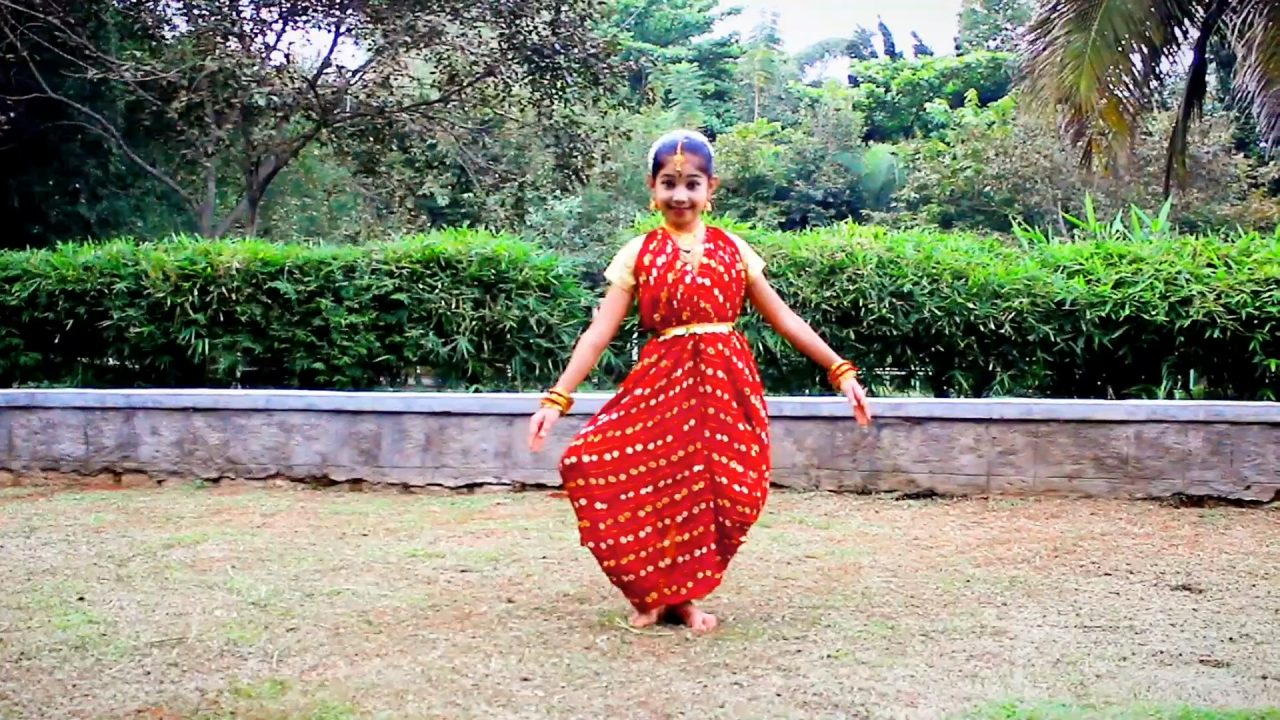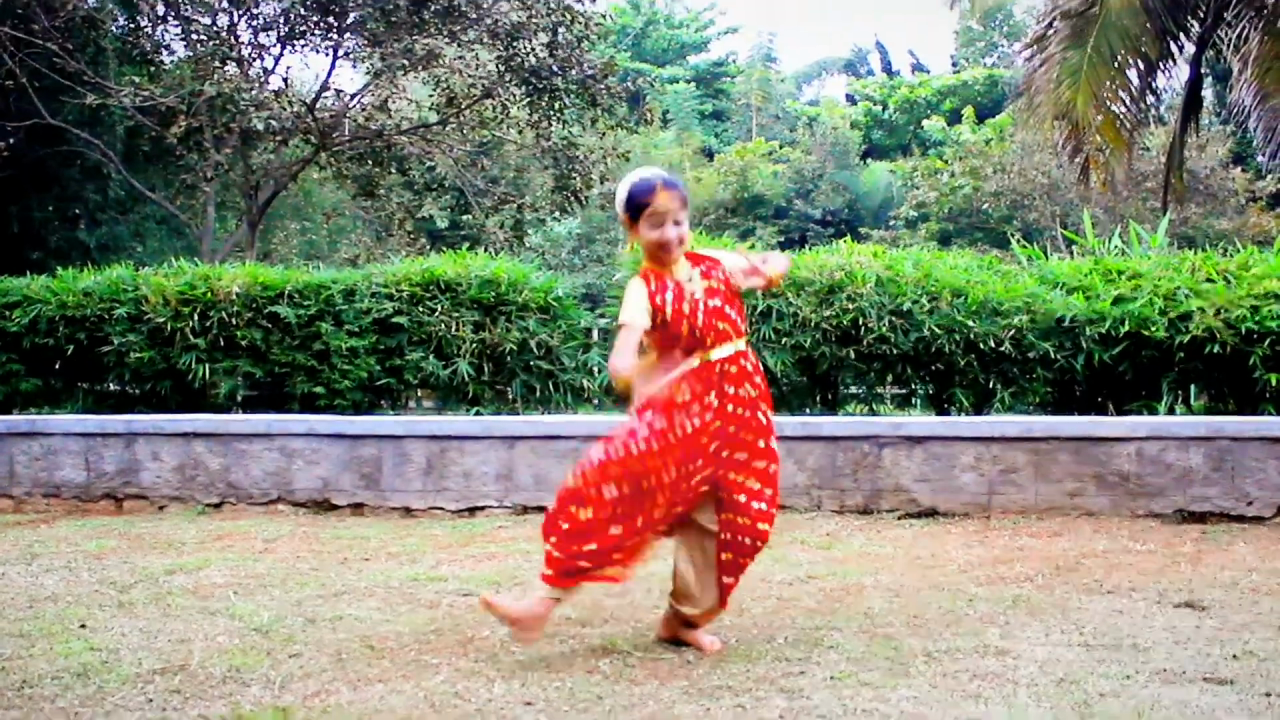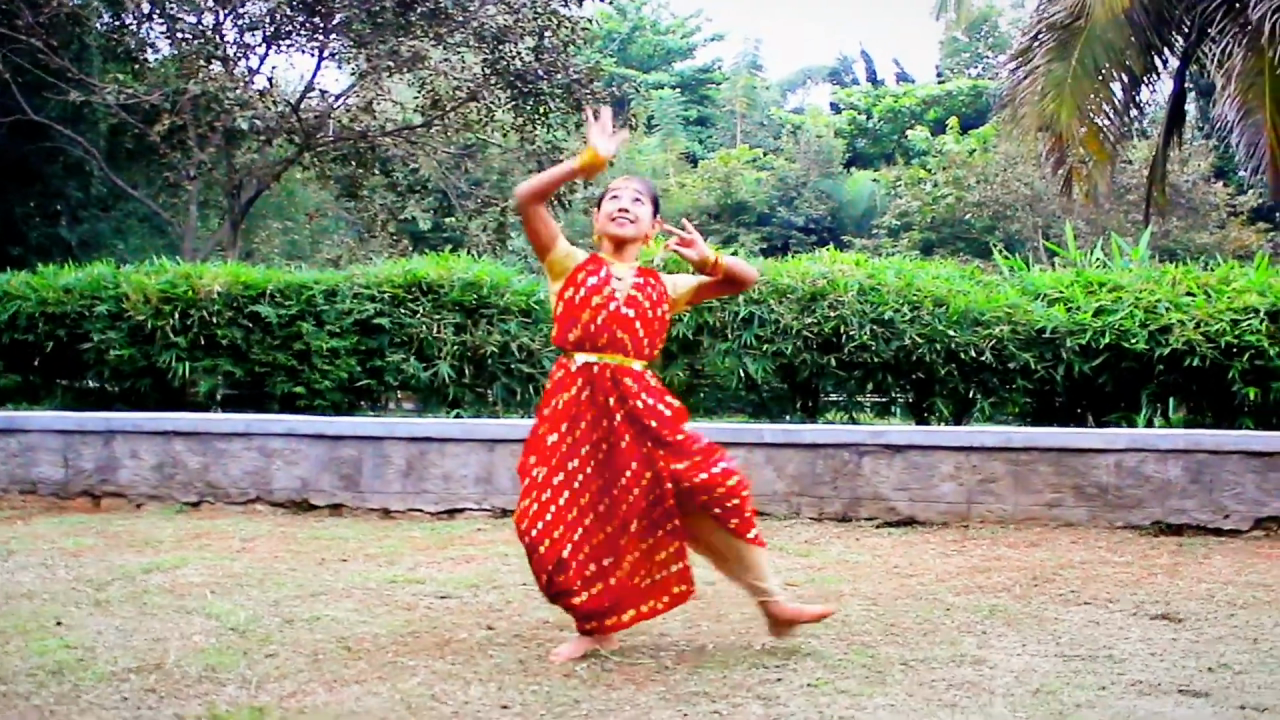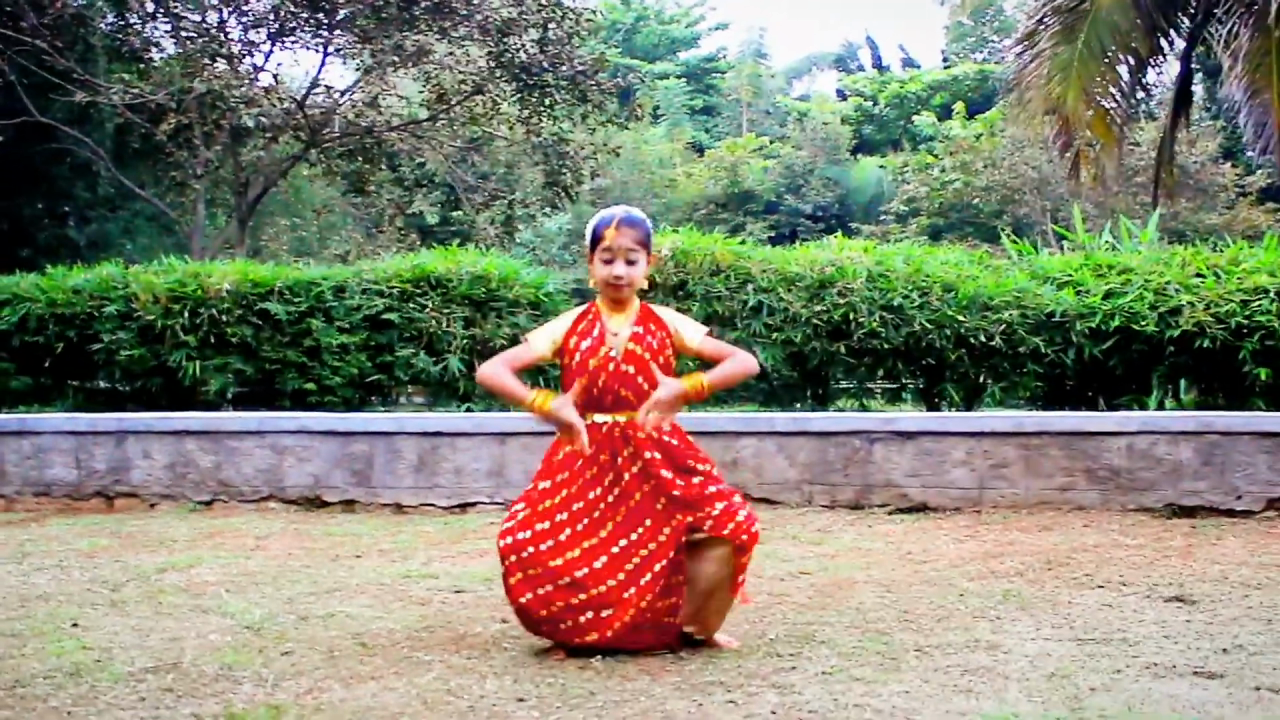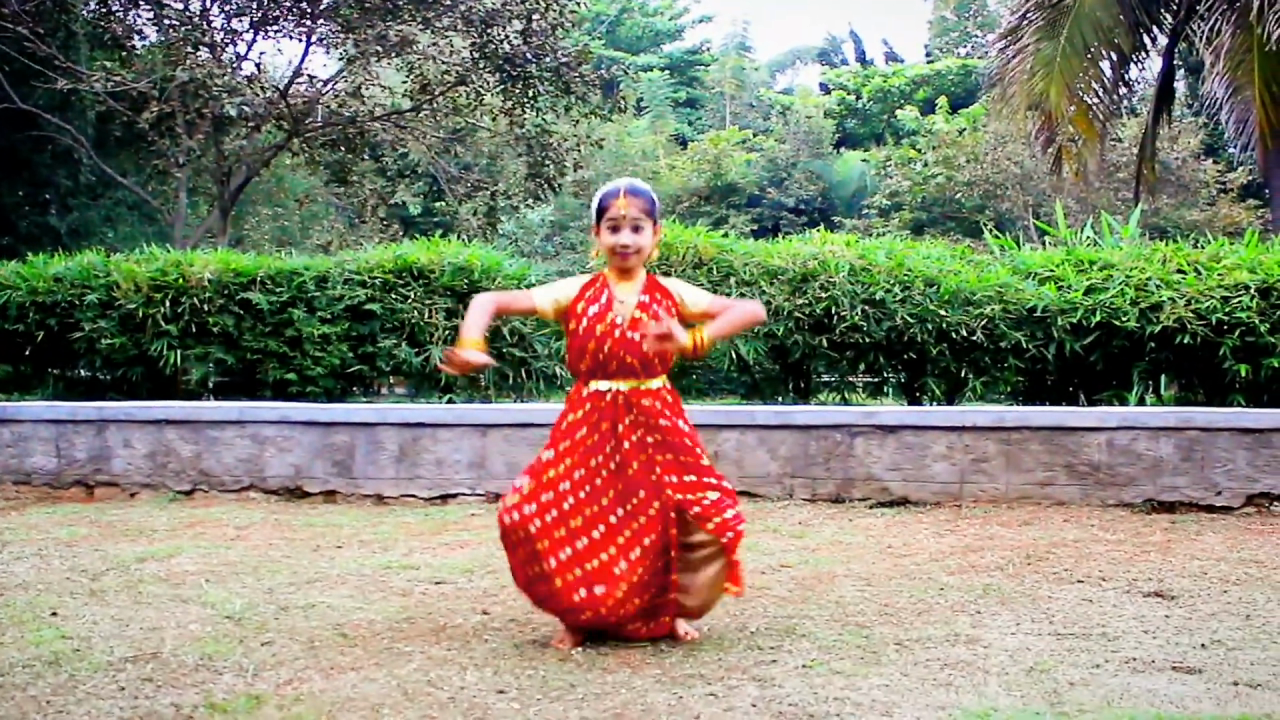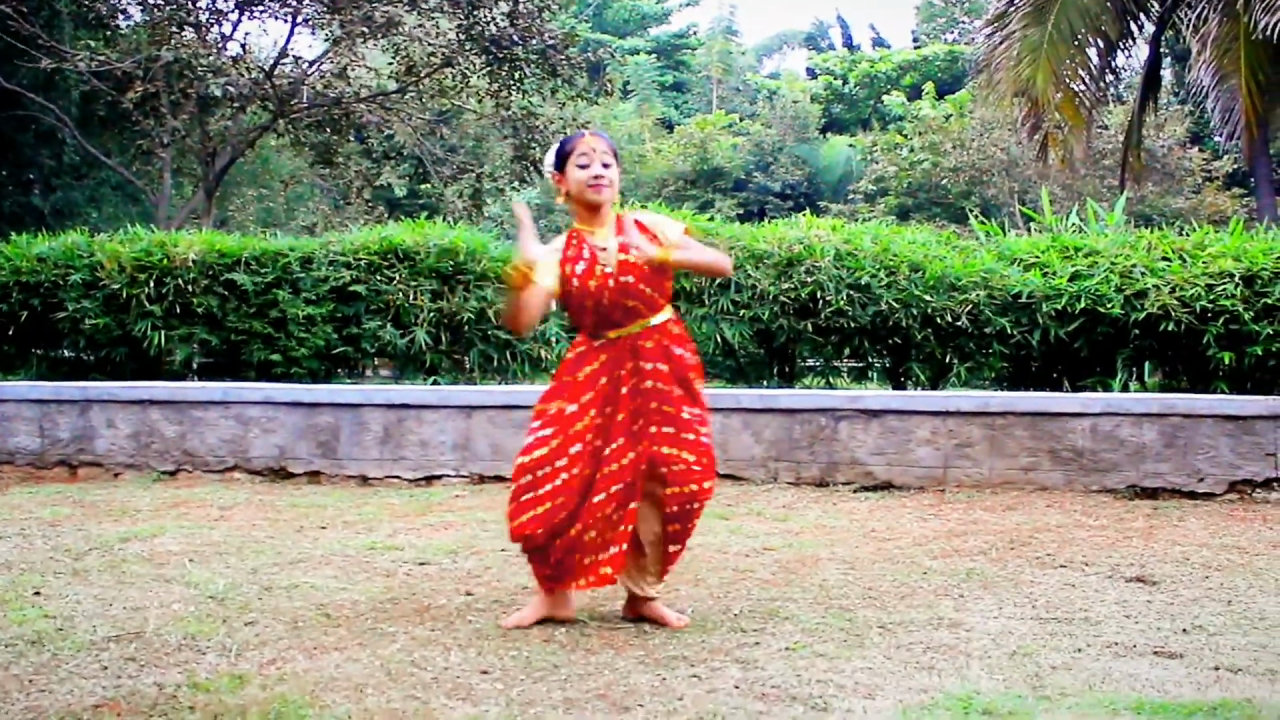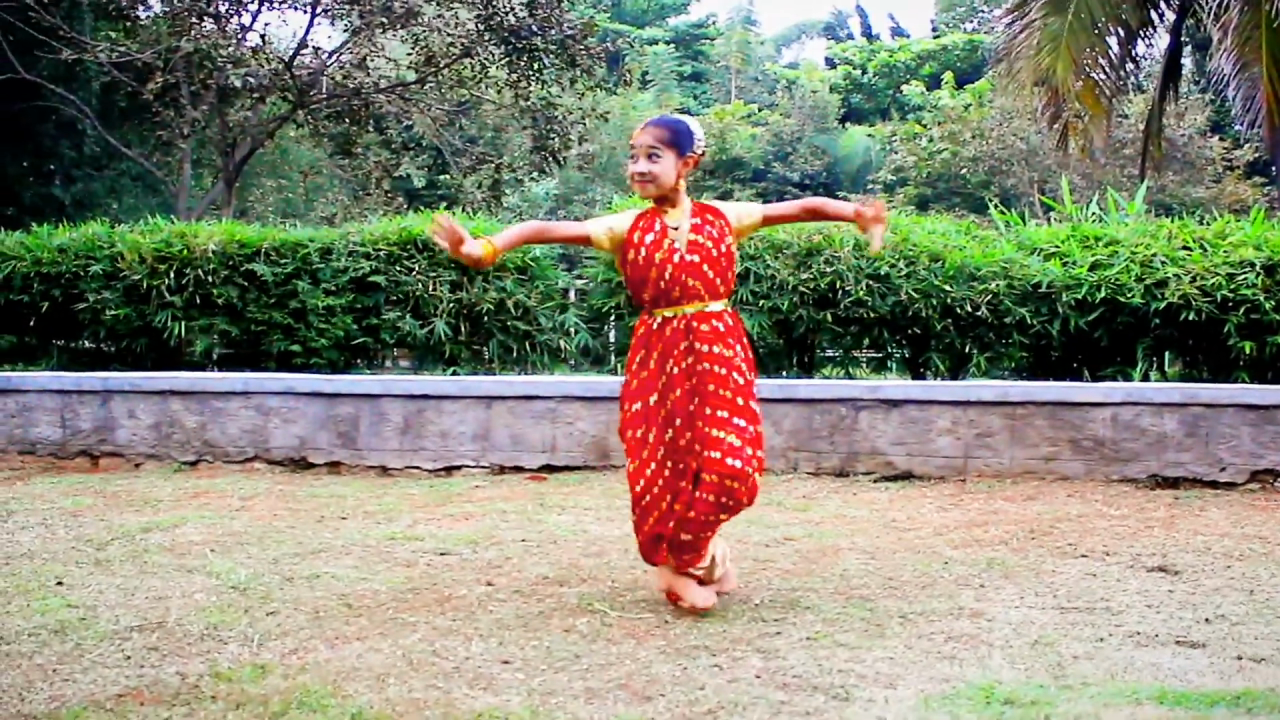
dt=0.7s
person 1, frame 1
left shoulder: (733, 249)
right shoulder: (638, 253)
left elbow: (782, 316)
right elbow: (600, 330)
left wrist: (840, 370)
right wrist: (557, 397)
left hip: (726, 381)
right hip: (661, 380)
left knee: (721, 490)
left ankle: (684, 596)
right ankle: (651, 592)
person 1, frame 2
left shoulder: (717, 264)
right shoulder: (640, 292)
left elbow: (777, 262)
right elbow: (623, 361)
left wrist: (766, 274)
right wrist: (647, 381)
left hip: (740, 397)
right hip: (680, 403)
left knee: (728, 515)
right knee: (614, 479)
left ankle: (686, 617)
right ankle: (543, 602)
person 1, frame 3
left shoulder: (663, 288)
right shoulder: (569, 267)
left elbow: (747, 280)
right elbow: (526, 201)
left wrist: (710, 262)
right wrist: (589, 161)
left hip: (639, 404)
right hip: (574, 406)
left knee: (713, 492)
right knee: (562, 522)
left ankle: (773, 603)
right ankle: (594, 627)
person 1, frame 4
left shoulder: (666, 324)
right shoulder: (569, 327)
left elbow: (746, 363)
right elbow: (490, 372)
left wrist: (682, 389)
right wrist: (548, 406)
left hip: (655, 454)
right hip: (587, 457)
left knee: (728, 524)
right knee: (525, 544)
left ankle: (693, 623)
right ankle: (586, 631)
person 1, frame 5
left shoulder: (670, 295)
right shoulder: (576, 292)
left elbow: (753, 309)
right elbow: (489, 301)
left wrist: (695, 338)
right wrist: (470, 346)
left hip: (657, 423)
right hip: (589, 425)
left knee: (709, 520)
right knee: (530, 517)
left ankle: (663, 612)
right ankle: (582, 609)
person 1, frame 6
left shoulder: (650, 228)
right shoulder: (557, 255)
left elbow: (722, 265)
right elbow: (520, 325)
left wrist: (657, 256)
right wrist: (524, 265)
left hip: (661, 364)
right hip: (598, 370)
left knee: (675, 481)
right knee: (553, 476)
left ankle: (643, 592)
right ankle: (554, 593)
person 1, frame 7
left shoulder: (723, 216)
right shoulder: (626, 227)
left elbow: (801, 209)
right elbow: (547, 231)
left wrist: (859, 215)
right wrist: (484, 249)
left hip: (716, 349)
right hip: (657, 355)
left knee: (723, 462)
right knee: (662, 467)
left ankle: (686, 567)
right ankle: (702, 561)
